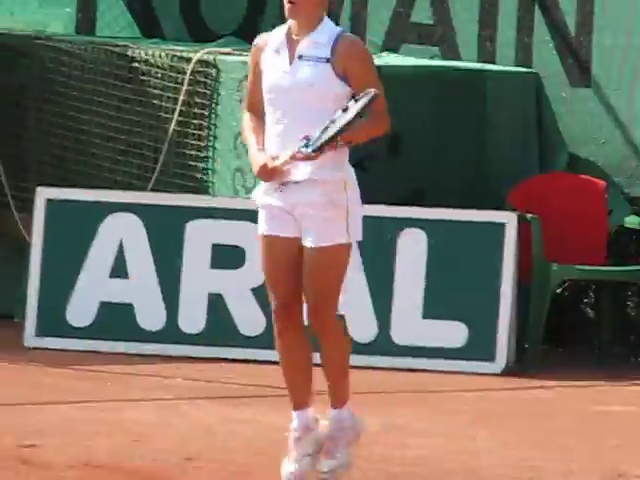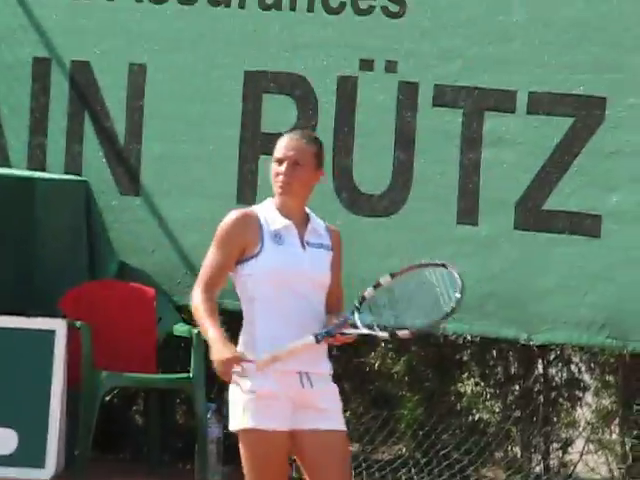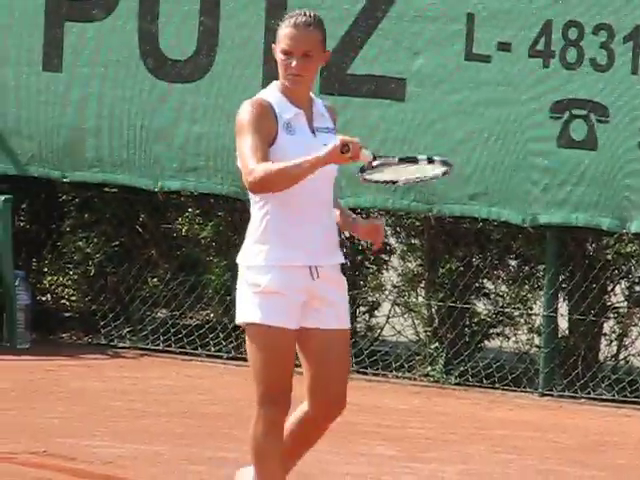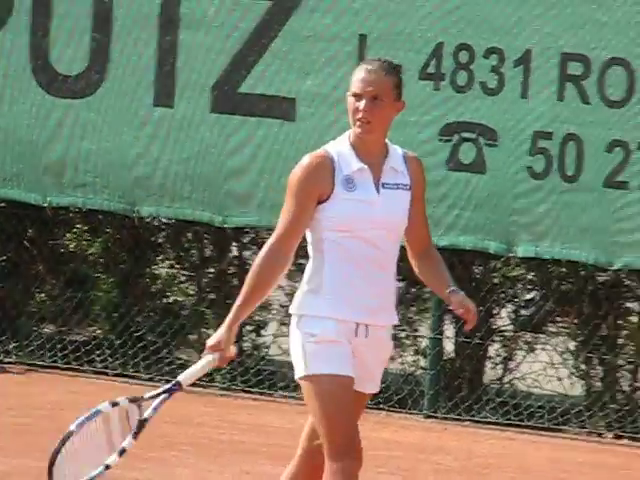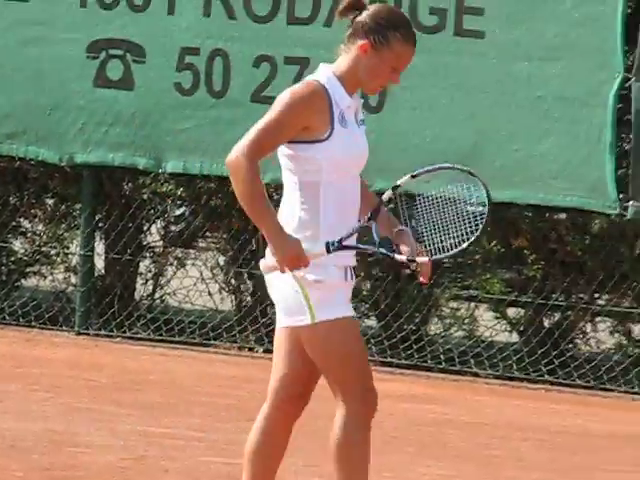
dt=1s
person 1, frame 1
left shoulder: (347, 49)
right shoulder: (265, 47)
left elbow: (380, 121)
right elbow: (252, 111)
left wrist: (333, 143)
right wrist: (257, 156)
left hip: (327, 192)
right hip: (278, 192)
left knee: (322, 314)
right knee: (285, 314)
left ankle: (340, 420)
right ankle: (304, 424)
person 1, frame 2
left shoulder: (329, 236)
right shoulder: (243, 223)
right elbow: (202, 296)
right wrist: (218, 341)
left hip: (315, 381)
right hip: (260, 378)
person 1, frame 3
left shoulder: (327, 115)
right shoulder: (258, 110)
right elbow: (257, 178)
left wrist: (356, 226)
right wrist: (323, 157)
left hip: (325, 273)
right hip: (271, 271)
left knee: (330, 402)
right knee: (273, 405)
person 1, frame 4
left shoulder: (410, 169)
right shoulder: (318, 167)
left elbow: (421, 251)
right elbow: (278, 249)
left wrist: (452, 294)
right wrist: (233, 321)
left hip: (374, 331)
right hip: (322, 325)
person 1, frame 5
left shoulder: (350, 104)
right shoulder: (309, 96)
right elbow: (240, 161)
left wrist: (401, 237)
right wrist: (278, 238)
left hip: (327, 270)
right hip: (305, 274)
left knee: (286, 404)
right knee: (360, 400)
